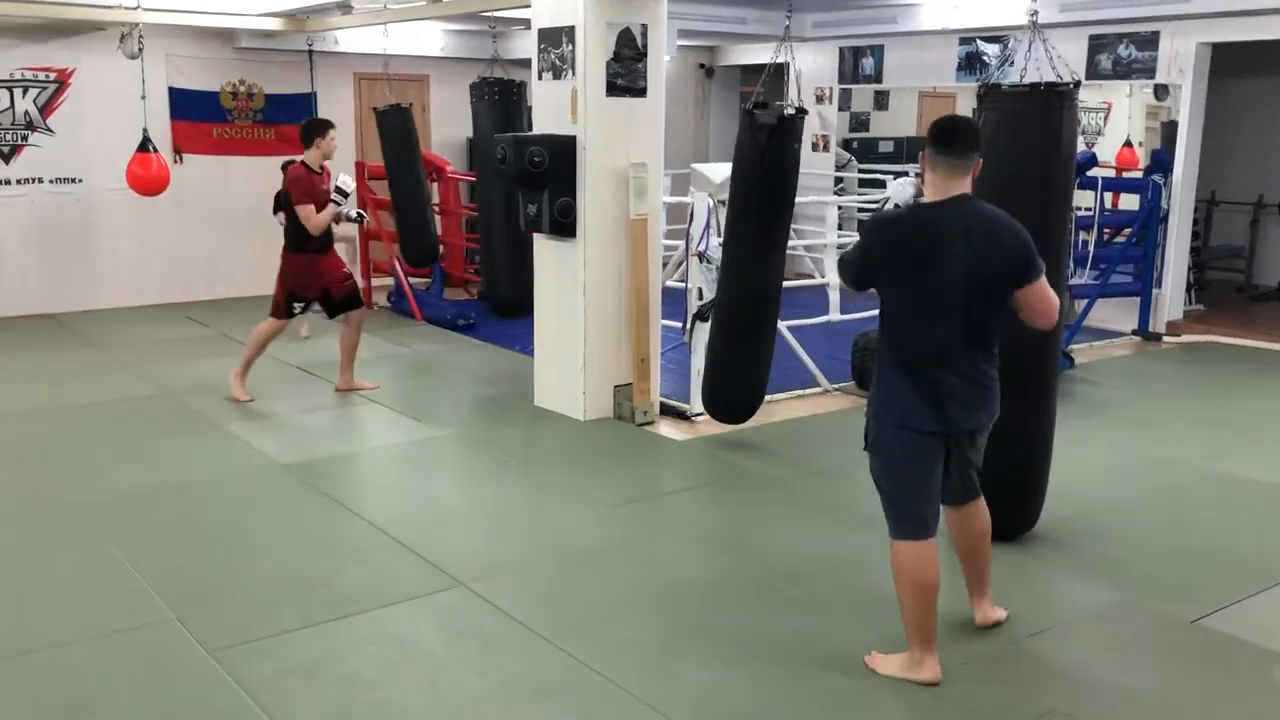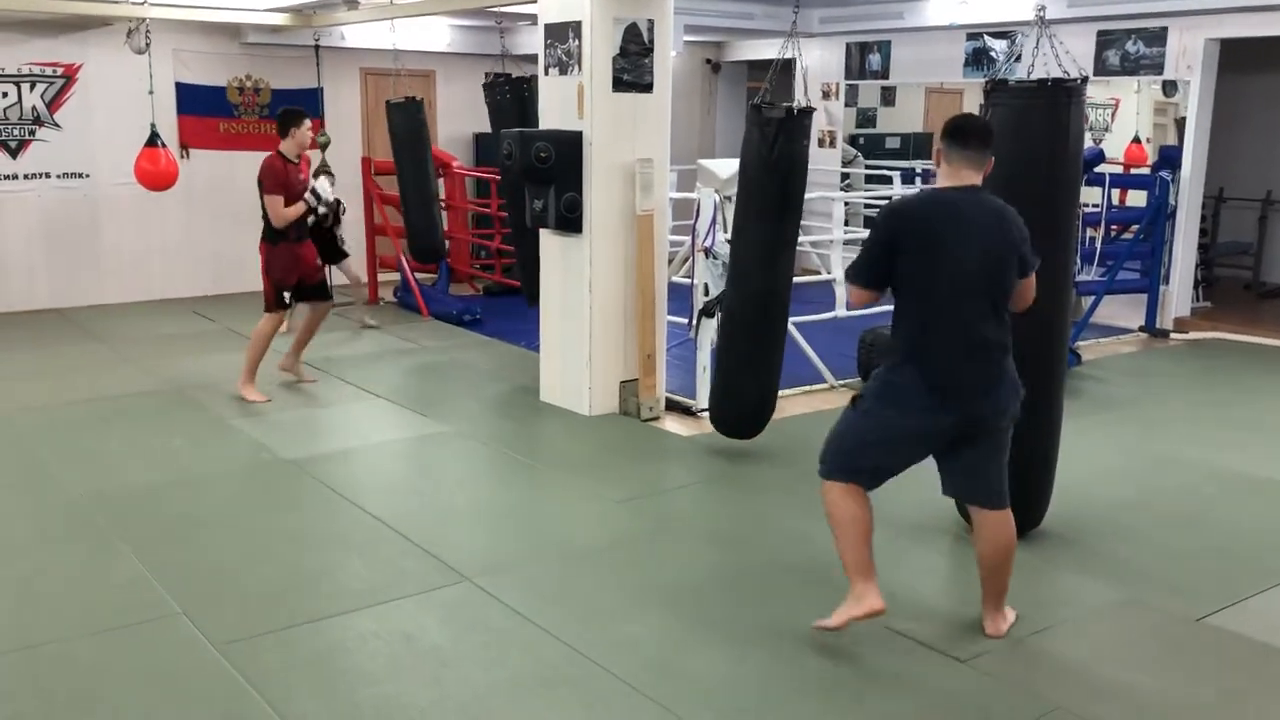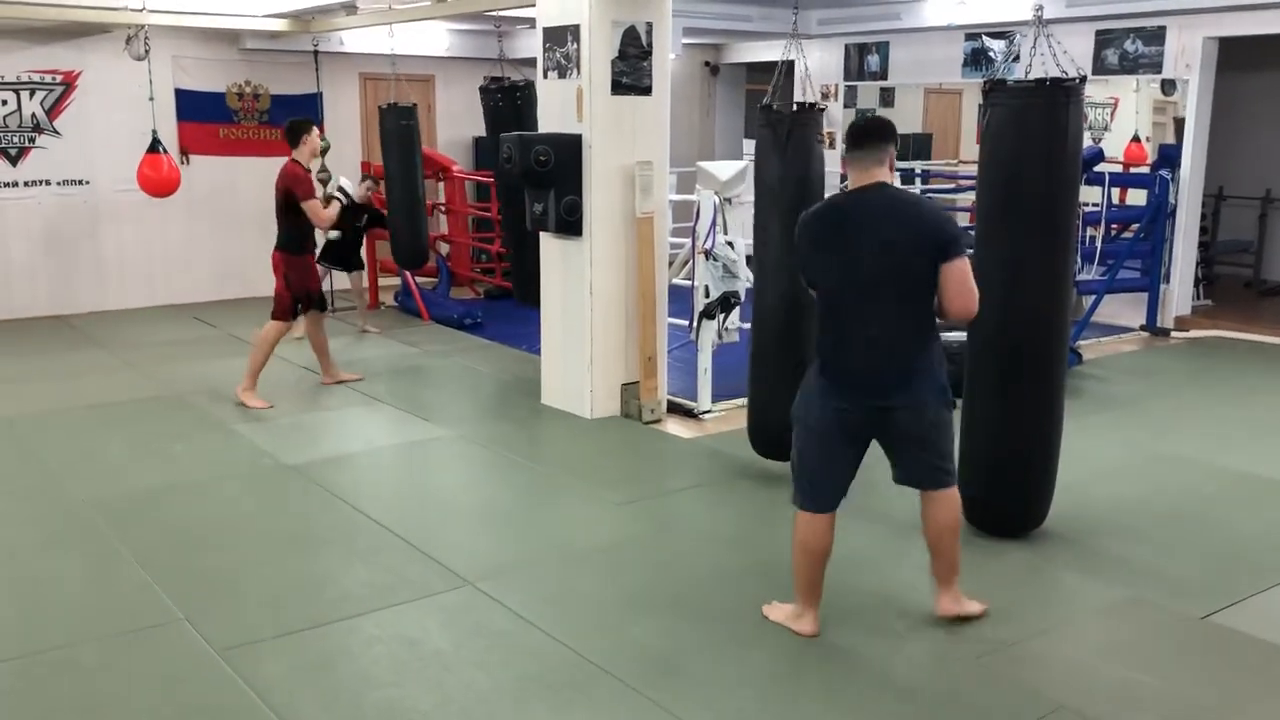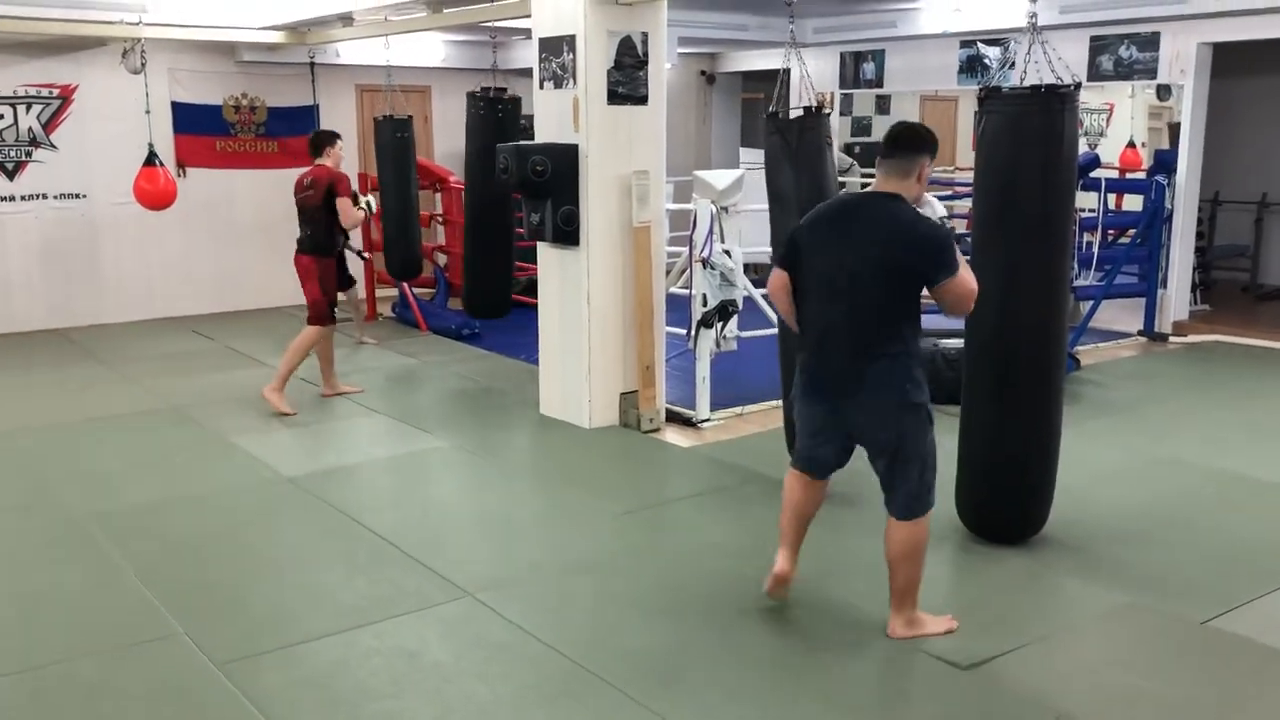
dt=0.4s
person 1, frame 1
left shoulder: (889, 229)
right shoulder: (1008, 232)
left elbow: (852, 278)
right elbow: (1045, 316)
left hip: (907, 401)
right hip: (975, 394)
left knee: (911, 526)
right knee: (963, 495)
left ankle: (922, 655)
right ankle: (983, 603)
person 1, frame 2
left shoulder: (903, 217)
right shoulder: (1010, 224)
left elbow: (859, 296)
right elbow: (1021, 302)
left hip: (914, 387)
right hip: (990, 389)
left knee: (839, 471)
right knee: (990, 502)
left ankle: (861, 590)
right ankle: (995, 612)
person 1, frame 3
left shoulder: (813, 224)
right shoulder: (931, 219)
right elbow: (963, 308)
left hip: (835, 385)
right hip: (915, 382)
left knee: (815, 500)
right knee: (937, 482)
left ankle: (804, 610)
right ankle: (949, 593)
person 1, frame 4
left shoulder: (819, 218)
right shoulder: (924, 234)
left elbow: (778, 290)
right elbow: (963, 304)
left hip: (818, 379)
right hip: (889, 389)
left knee: (809, 464)
right knee: (909, 504)
left ankle: (785, 558)
right ankle: (904, 616)
person 2, frame 1
left shoulder: (324, 173)
right shoulder: (297, 176)
right elbow: (313, 225)
left wrist: (346, 214)
right wrist: (338, 198)
left hip: (325, 255)
right hip: (298, 259)
left knee: (355, 313)
right knee: (277, 321)
left ankle: (346, 378)
right ankle: (238, 376)
person 2, frame 2
left shoulder: (303, 161)
right shoulder: (272, 166)
right elbow: (278, 219)
left wrist: (319, 201)
right wrist: (311, 201)
left hip: (303, 244)
right hip: (278, 248)
left knee: (321, 304)
right knee: (276, 314)
left ankle: (291, 361)
right ankle: (246, 380)
person 2, frame 3
left shoulder: (295, 171)
right shoulder: (297, 175)
right elbow: (322, 221)
left wrist: (330, 200)
right wrist: (341, 197)
left hip: (301, 254)
right hip: (292, 257)
left knee: (315, 313)
right knee: (281, 321)
left ankle: (329, 372)
right ankle: (247, 387)
person 2, frame 4
left shoulder: (302, 181)
right shoulder: (337, 178)
right elbow: (349, 221)
left wrist: (350, 203)
right wrist: (366, 207)
left hip: (310, 256)
right hip: (320, 260)
left knee: (325, 323)
right knee: (317, 326)
left ankle: (330, 383)
right ankle: (275, 388)
